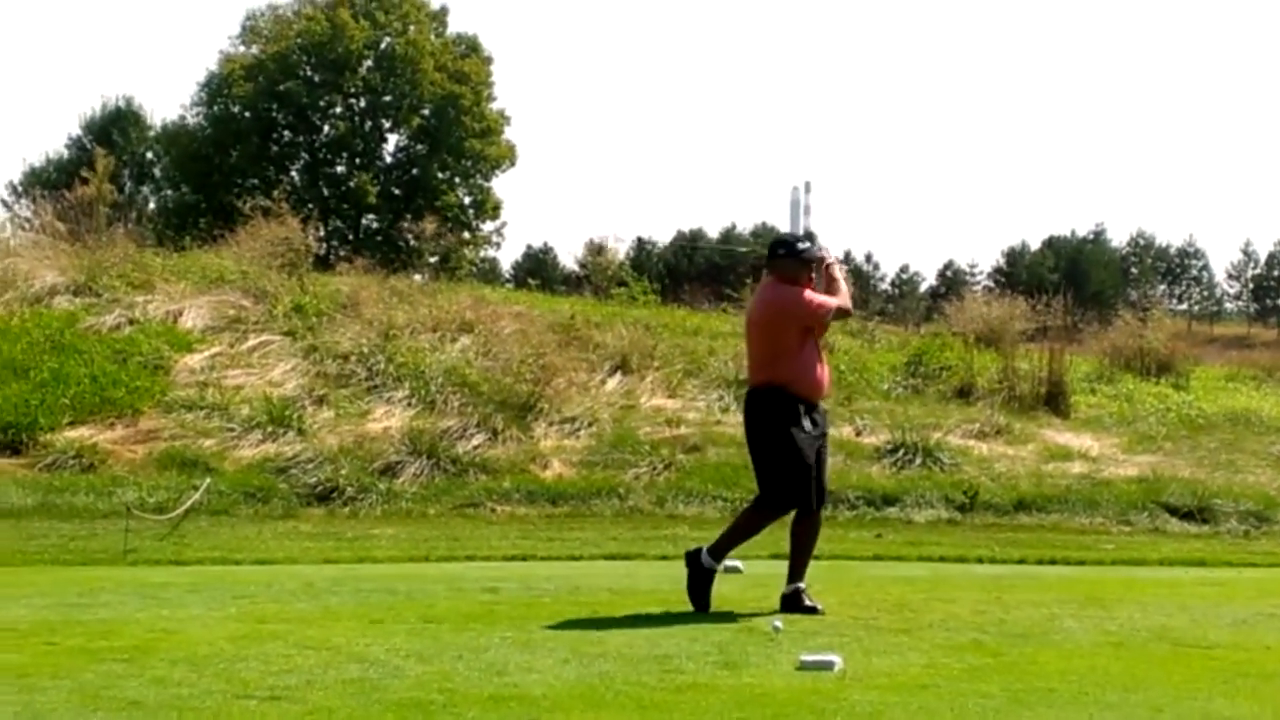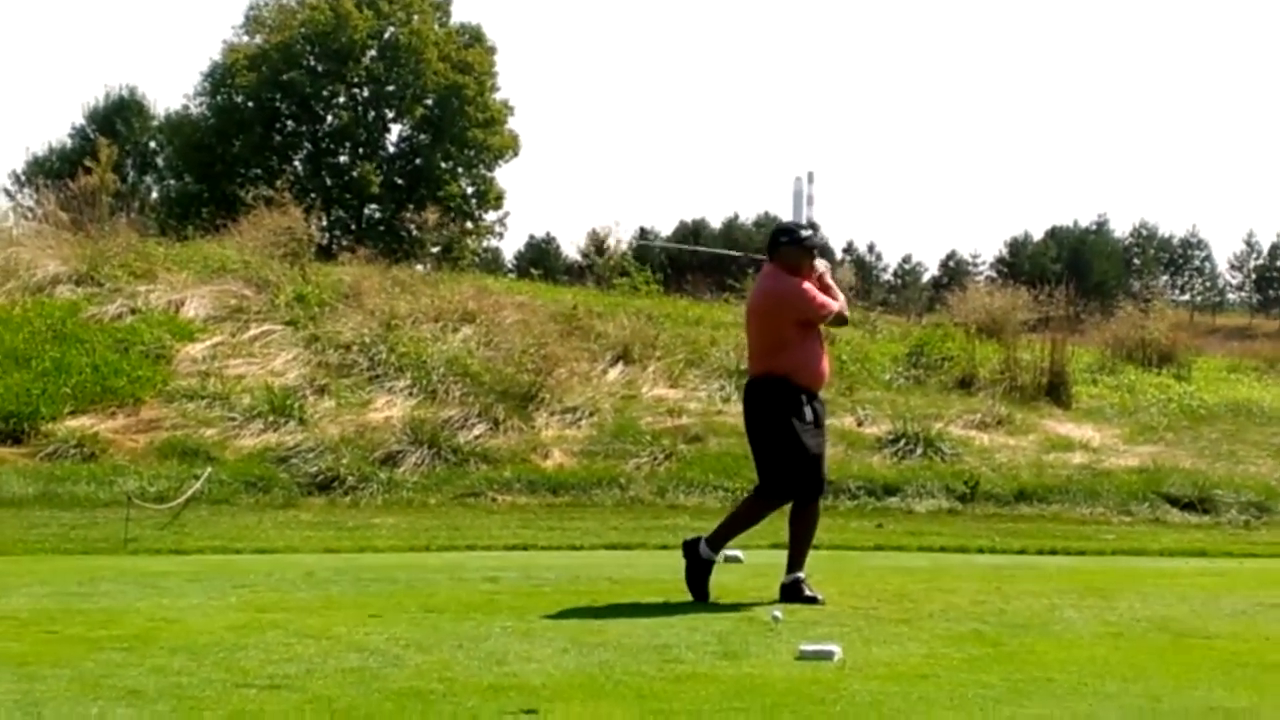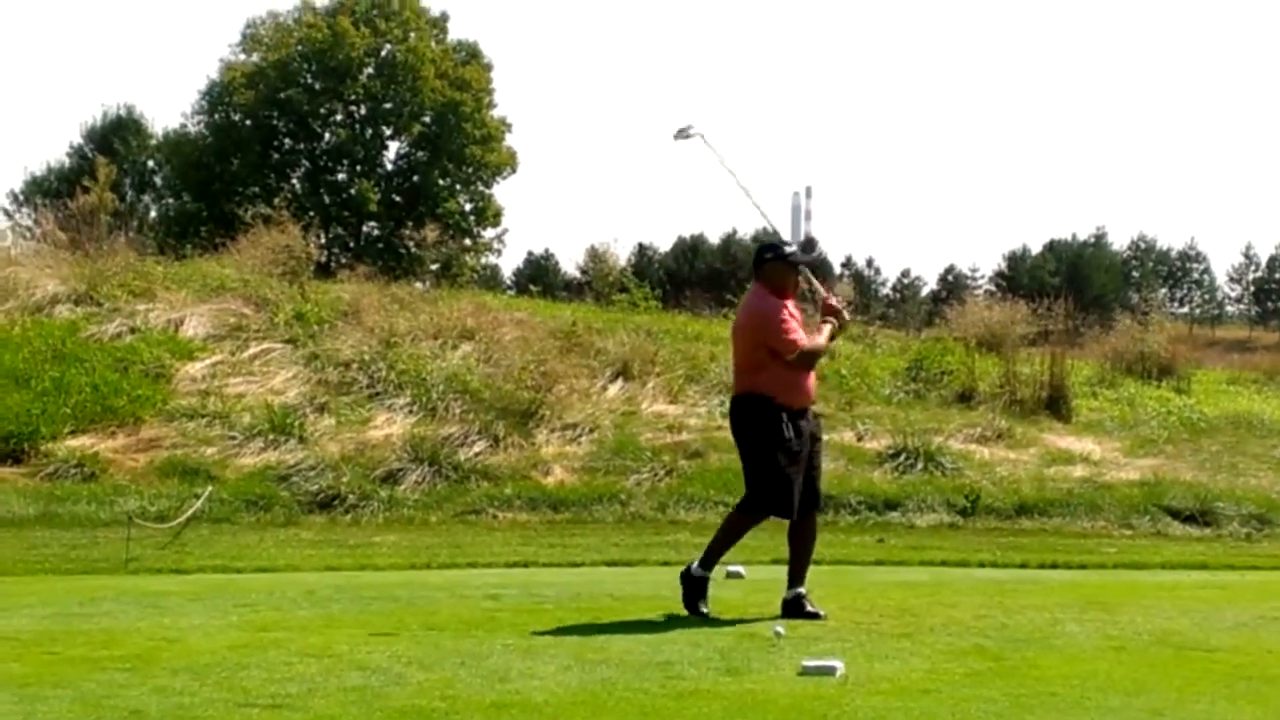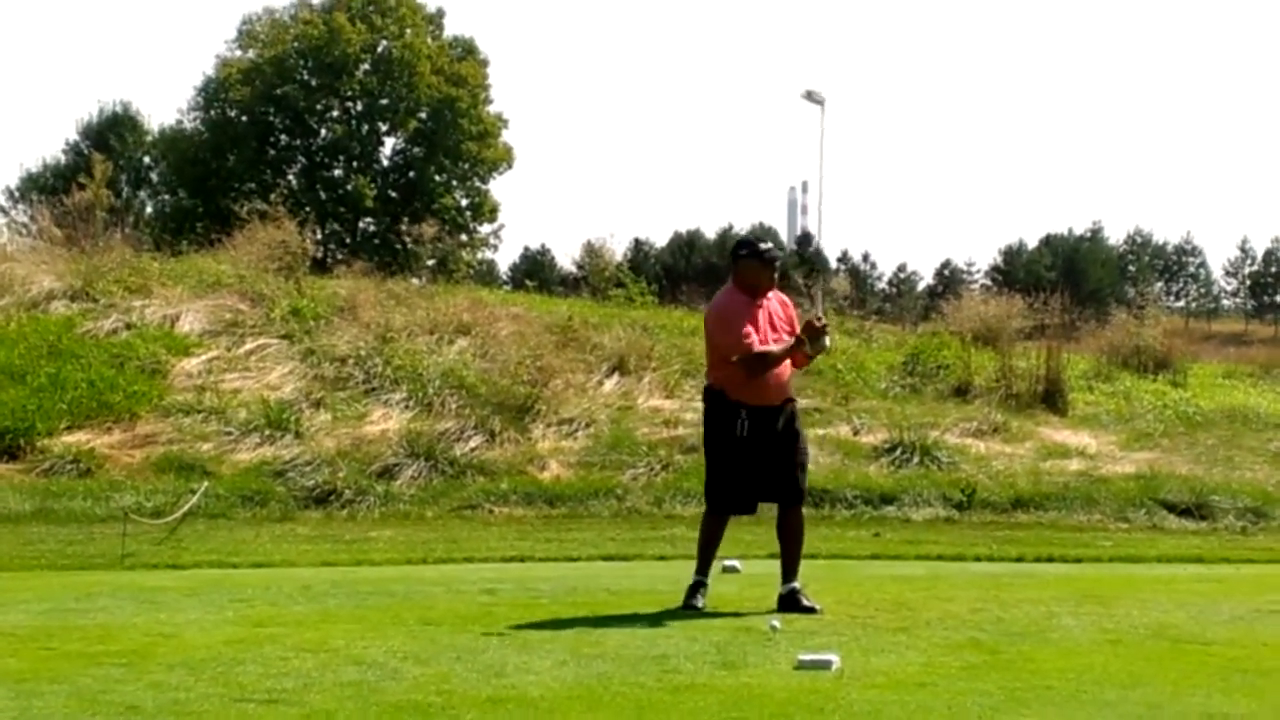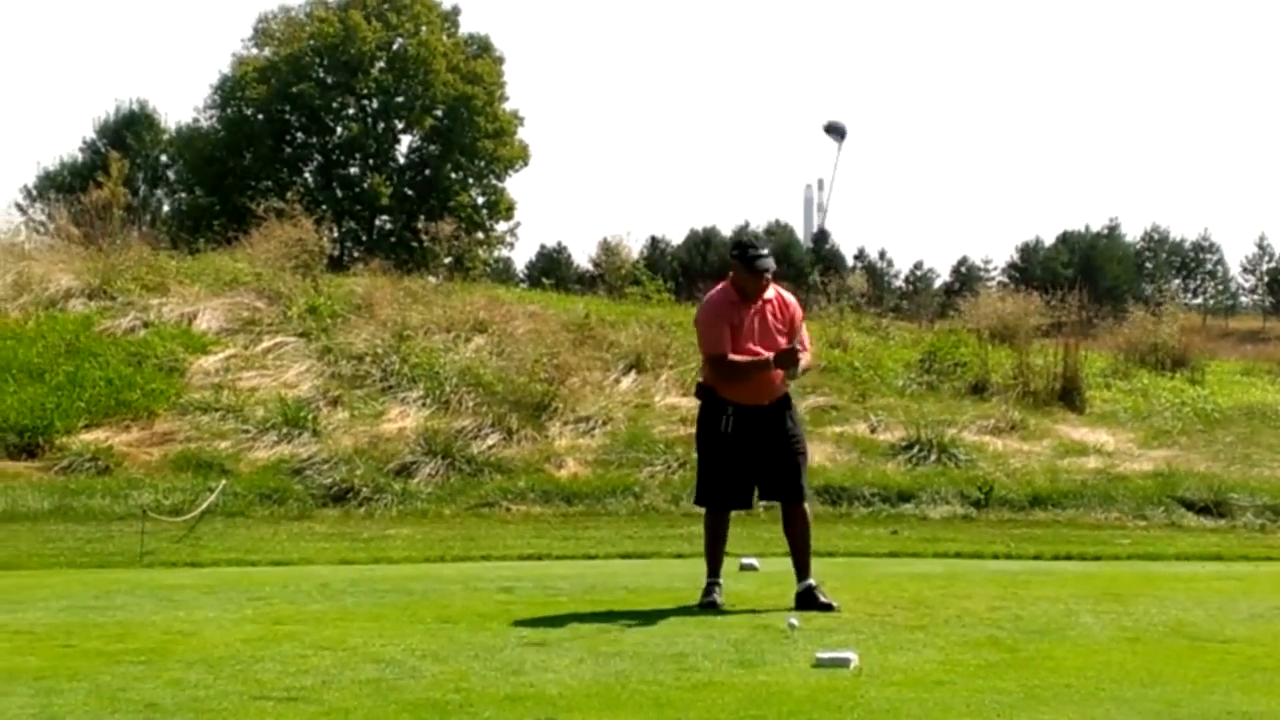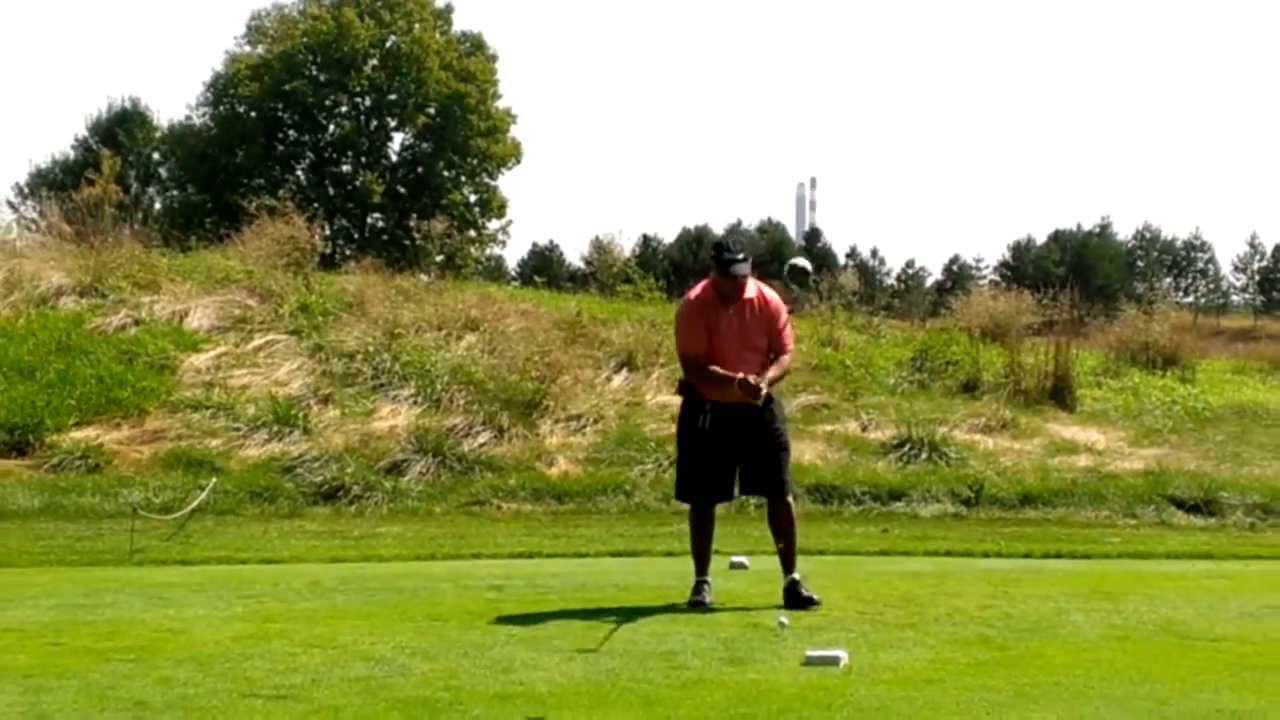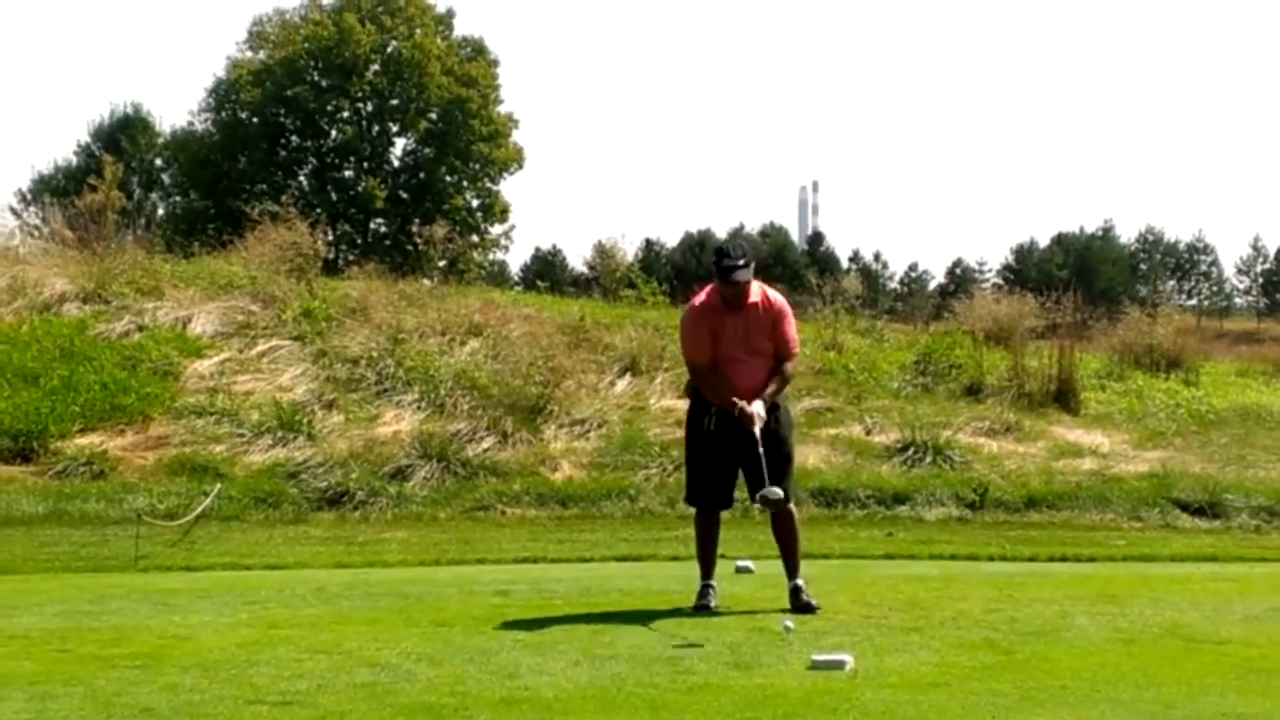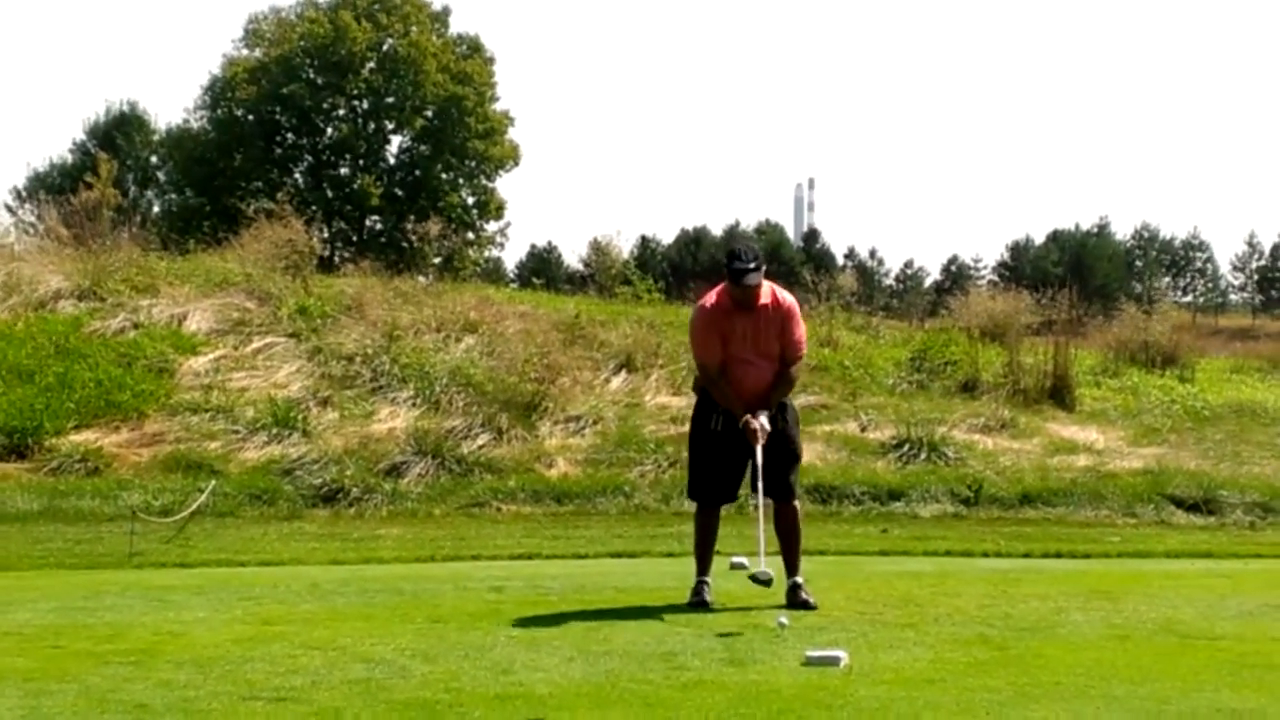
dt=0.2s
person 1, frame 1
left shoulder: (785, 296)
right shoulder: (785, 298)
left elbow: (820, 325)
right elbow: (843, 307)
left wrist: (825, 274)
right wrist: (835, 271)
left hip: (801, 411)
right hip: (779, 410)
left knee: (812, 504)
right knee: (778, 499)
left ankle: (795, 589)
right ankle: (707, 558)
person 1, frame 2
left shoulder: (783, 285)
right shoulder: (788, 288)
left elbow: (819, 317)
right elbow: (838, 313)
left wrist: (819, 279)
right wrist: (825, 280)
left hip: (800, 400)
right hip: (780, 399)
left knee: (810, 493)
right knee: (780, 489)
left ankle: (794, 579)
right ankle: (704, 549)
person 1, frame 3
left shoulder: (782, 303)
right shoulder: (764, 309)
left elbow: (807, 351)
right elbow: (803, 356)
left wrist: (826, 322)
right wrist: (829, 327)
left hip: (798, 417)
right hip: (762, 417)
left knee: (807, 508)
right knee: (762, 502)
left ankle: (795, 594)
right ankle: (699, 572)
person 1, frame 4
left shoulder: (780, 302)
right shoulder: (725, 307)
left elbow: (799, 356)
right elbow: (750, 364)
left wrist: (811, 343)
right wrist: (793, 346)
left hip: (780, 411)
right hip: (734, 415)
left knee: (793, 500)
right knee: (724, 502)
left ankle: (790, 588)
right ankle: (699, 582)
person 1, frame 5
left shoulder: (785, 302)
right shoulder: (714, 306)
left elbow: (804, 355)
right elbow: (719, 367)
left wrist: (794, 365)
right wrist: (768, 361)
left hip: (776, 410)
right hip: (726, 413)
left knee: (795, 497)
right knee: (719, 501)
left ankle: (806, 586)
right ankle: (713, 583)
person 1, frame 6
left shoulder: (768, 300)
right shoulder: (693, 306)
left elbow: (784, 355)
right elbow: (692, 367)
left wrist: (764, 382)
right wrist: (736, 380)
left hip: (759, 408)
right hip: (707, 409)
left knee: (779, 492)
right knee: (702, 497)
left ankle: (792, 580)
right ankle: (702, 580)
person 1, frame 7
left shoulder: (775, 304)
right shoulder: (698, 312)
left elbow: (788, 363)
right elbow: (700, 372)
left wrist: (761, 401)
right wrist: (736, 405)
left hip: (766, 409)
right hip: (714, 413)
left knee: (781, 498)
right knee: (708, 502)
left ankle: (796, 585)
right ankle: (707, 585)
person 1, frame 8
left shoulder: (785, 305)
right shoulder: (707, 312)
left elbow: (792, 365)
right elbow: (711, 375)
left wrist: (765, 411)
right wrist: (742, 418)
left hip: (774, 408)
right hip: (720, 410)
left knee: (785, 495)
right knee: (709, 497)
left ankle: (794, 582)
right ankle: (702, 581)
